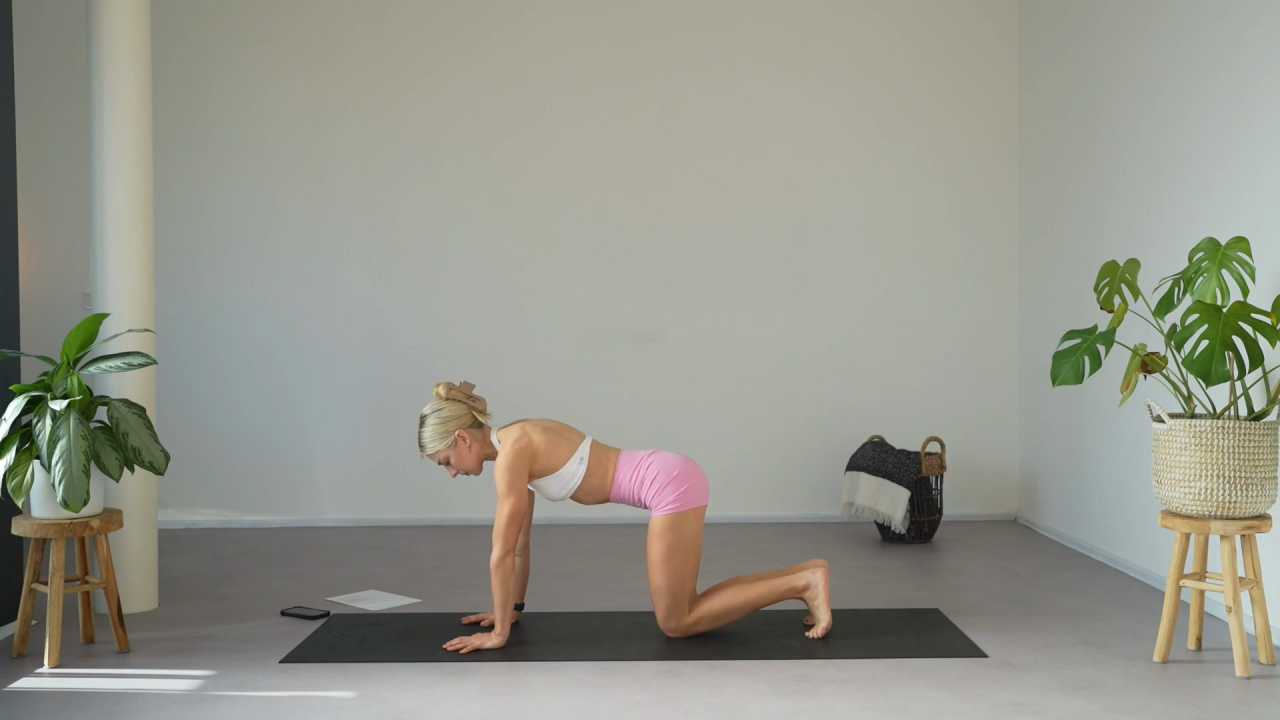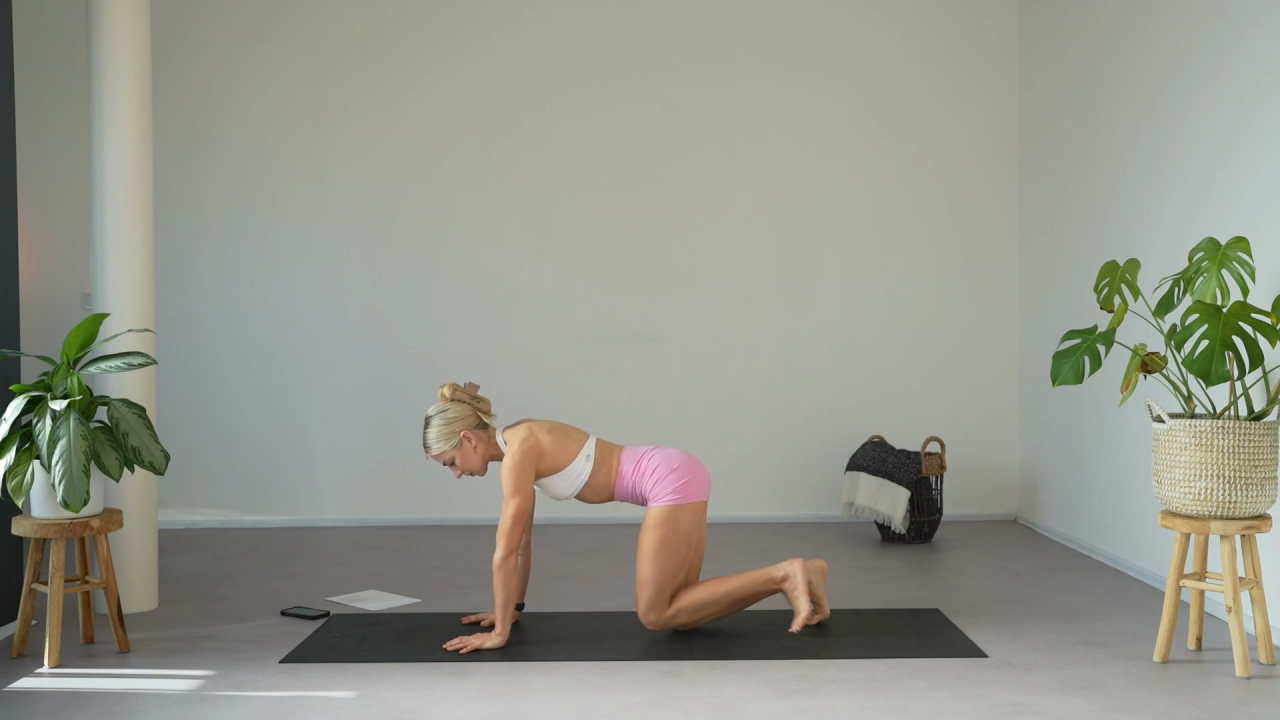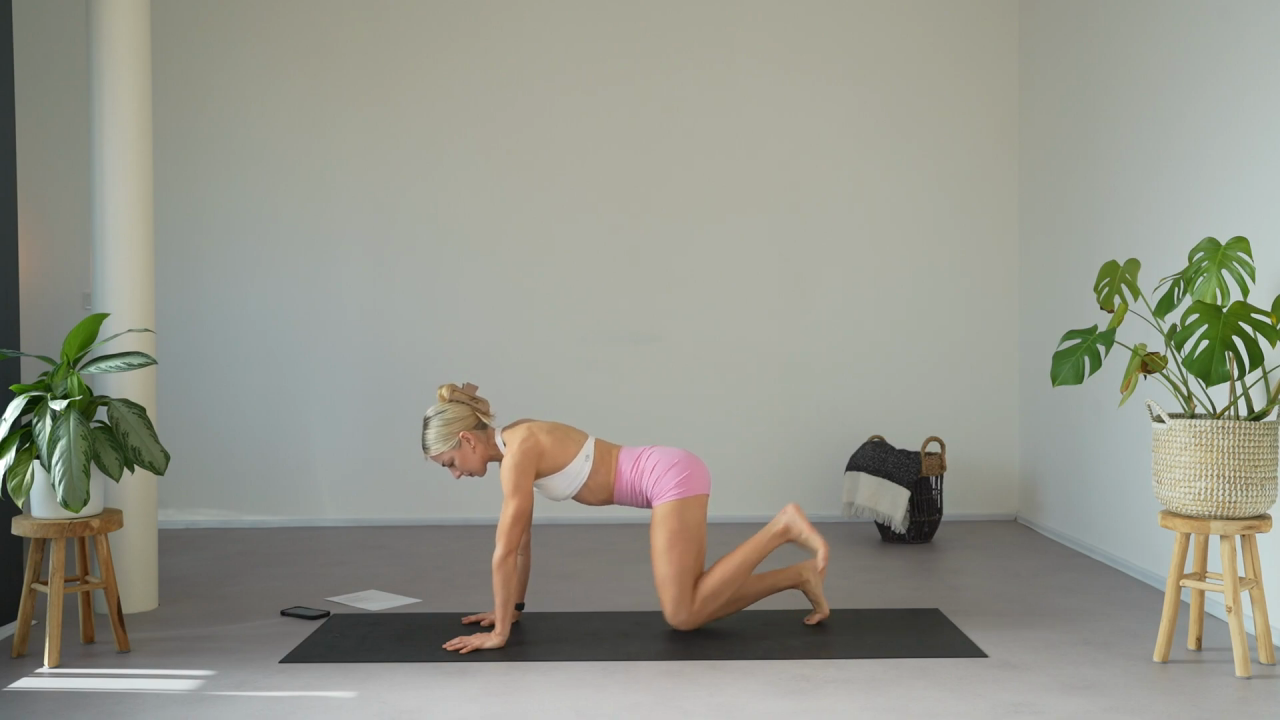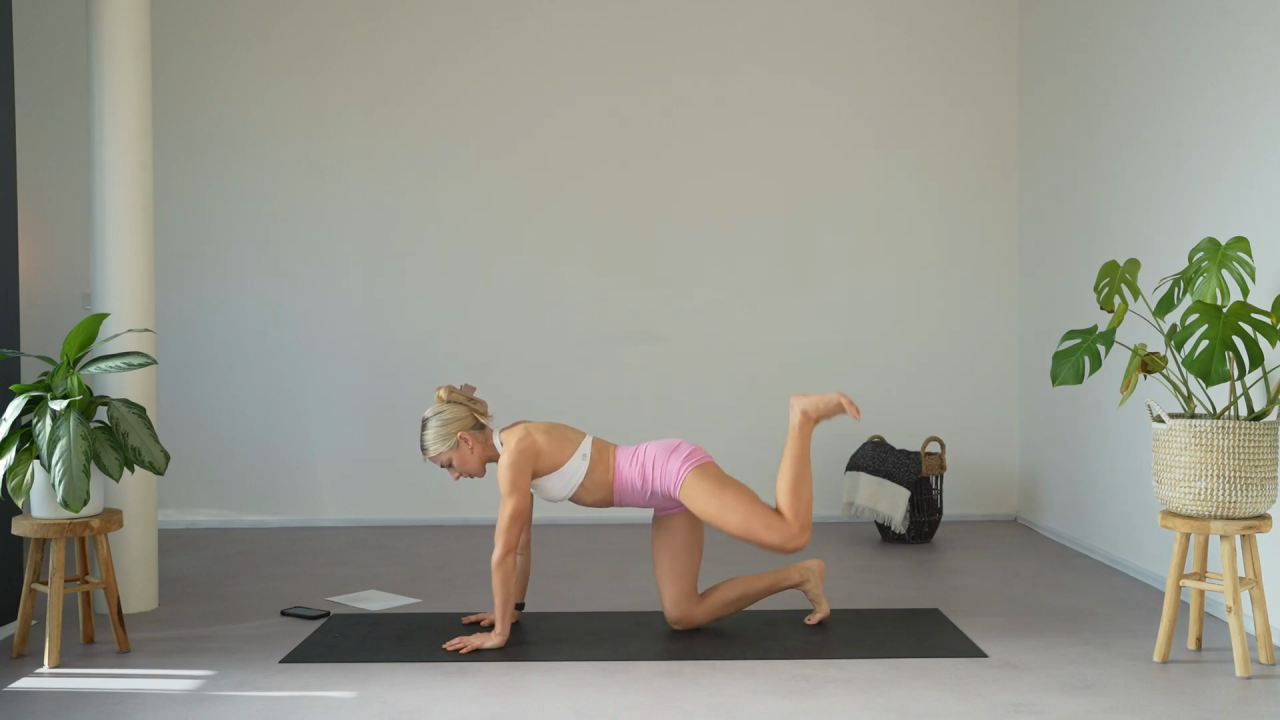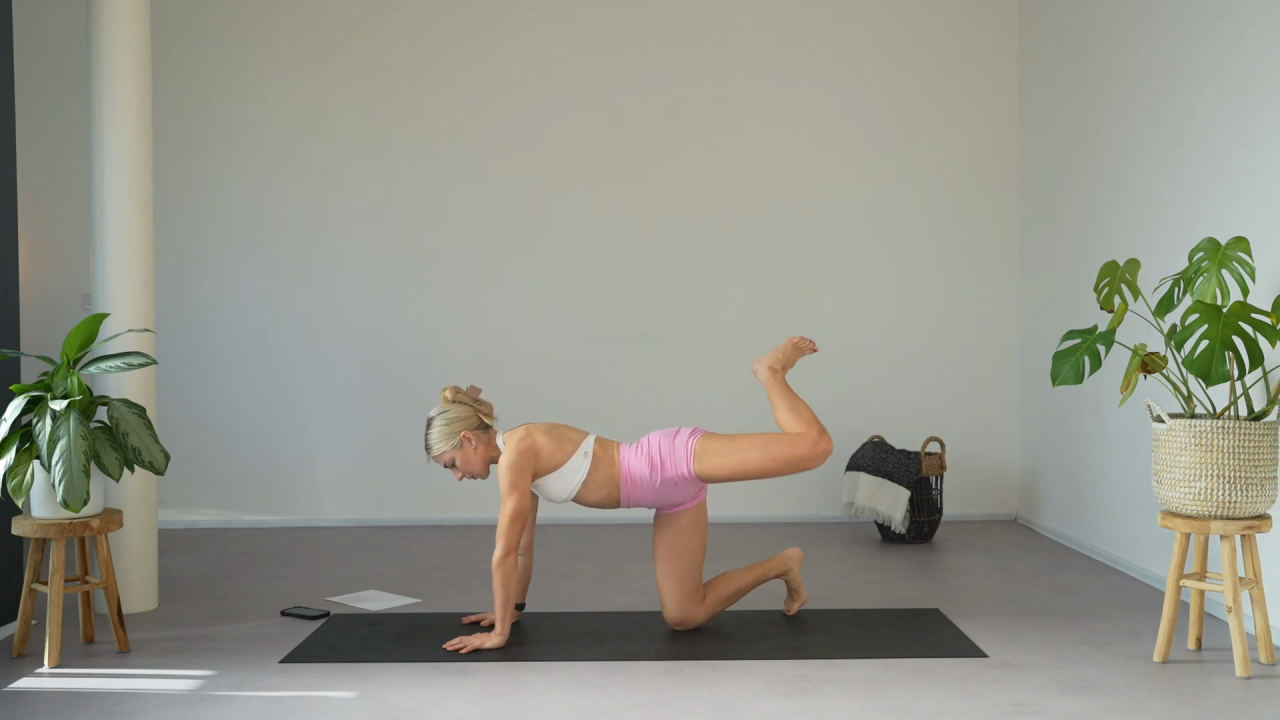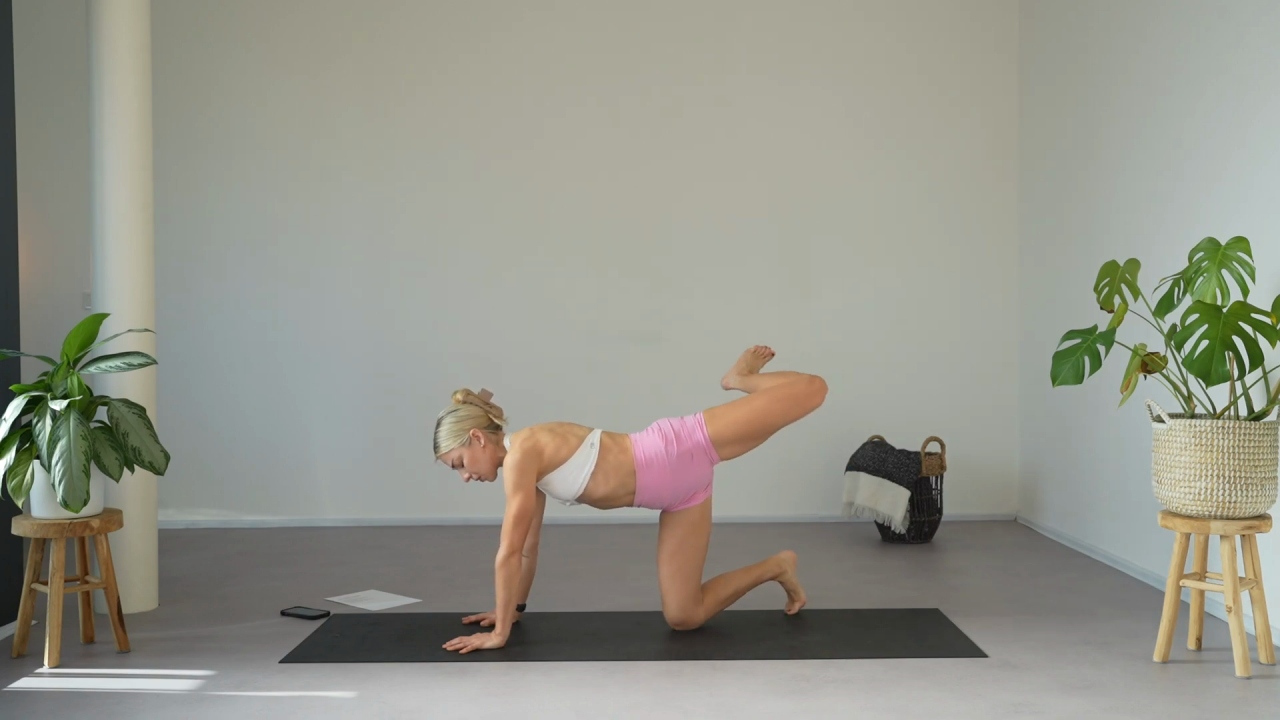
dt=0.5s
person 1, frame 1
left shoulder: (510, 451)
right shoulder: (519, 442)
left elbow: (502, 551)
right elbow: (520, 540)
left wrist: (500, 631)
right wrist: (511, 608)
left hip: (670, 484)
right hip: (671, 480)
left knee: (676, 624)
right knee: (678, 613)
left ankle: (804, 584)
right ankle: (801, 574)
person 1, frame 2
left shoulder: (517, 452)
right shoulder: (519, 443)
left elbow: (506, 551)
right elbow: (522, 541)
left wrist: (499, 631)
right wrist: (512, 607)
left hip: (671, 479)
right hip: (676, 478)
left knee: (655, 616)
right knee: (675, 613)
left ankle: (781, 575)
right ankle: (799, 575)
person 1, frame 3
left shoulder: (518, 452)
right shoulder: (516, 445)
left elbow: (505, 551)
right elbow: (521, 541)
left wrist: (500, 631)
right wrist: (512, 608)
left hip: (672, 476)
right hip: (667, 481)
left knee: (684, 616)
right knee: (683, 616)
left ankle: (780, 527)
right ankle: (798, 573)
person 1, frame 4
left shoulder: (514, 453)
right shoulder: (516, 450)
left elbow: (504, 551)
right elbow: (521, 543)
left wrist: (500, 631)
right wrist: (511, 608)
left hip: (672, 466)
right hip: (667, 486)
left knee: (790, 534)
right knee: (683, 617)
left ankle: (802, 414)
right ankle: (800, 575)
person 1, frame 5
left shoulder: (515, 454)
right shoulder: (521, 458)
left elbow: (505, 551)
right elbow: (524, 545)
left wrist: (499, 632)
right wrist: (512, 609)
left hip: (676, 458)
right hip: (671, 490)
left knee: (815, 446)
right knee: (683, 616)
left ankle: (768, 371)
right ankle: (781, 565)
person 1, frame 6
left shoulder: (520, 453)
right shoulder: (529, 466)
left elbow: (509, 552)
right elbow: (528, 547)
left wrist: (500, 632)
right wrist: (512, 609)
left hip: (682, 451)
right hip: (678, 488)
left knee: (811, 390)
right knee: (684, 616)
right ankle: (776, 568)
